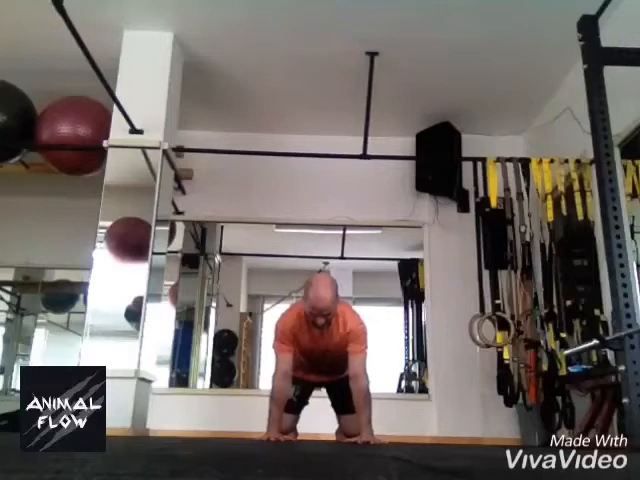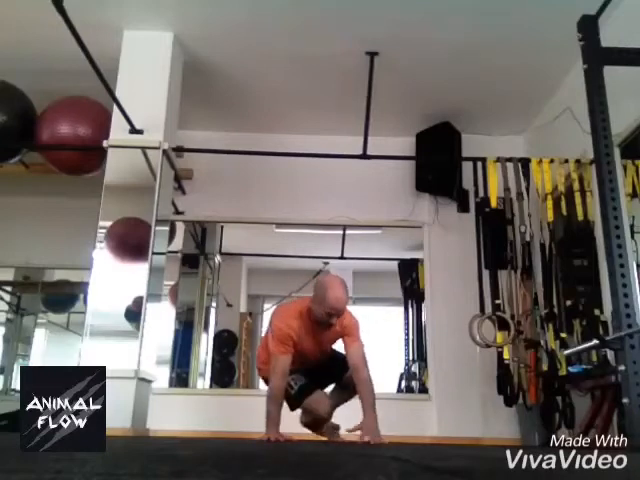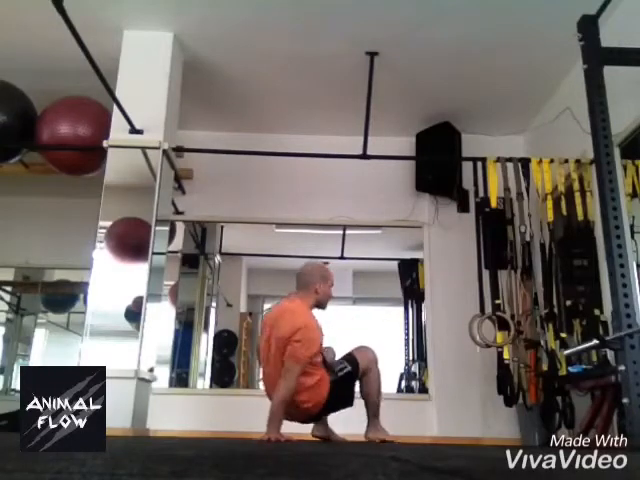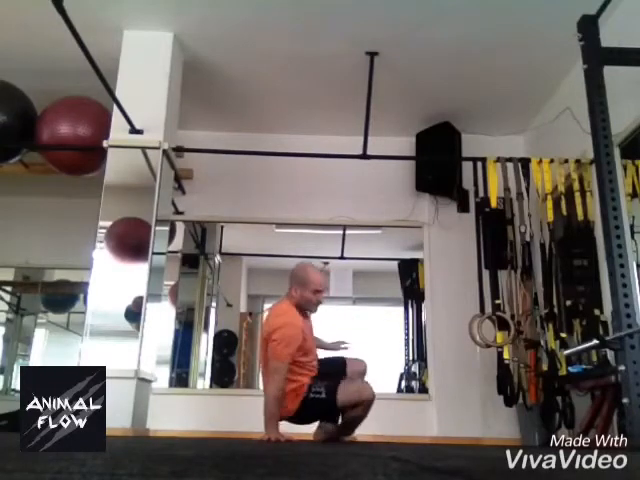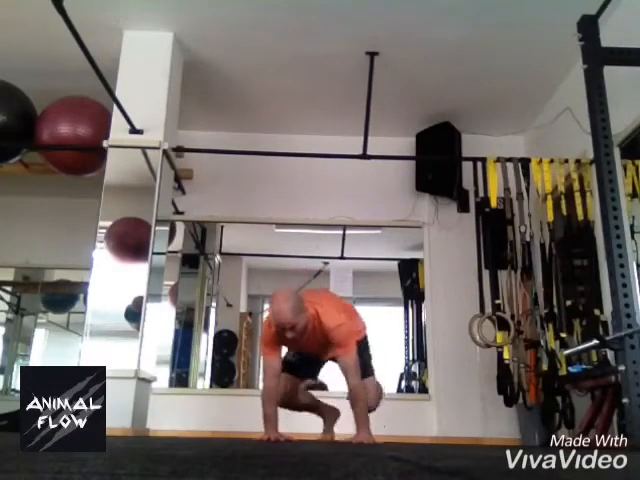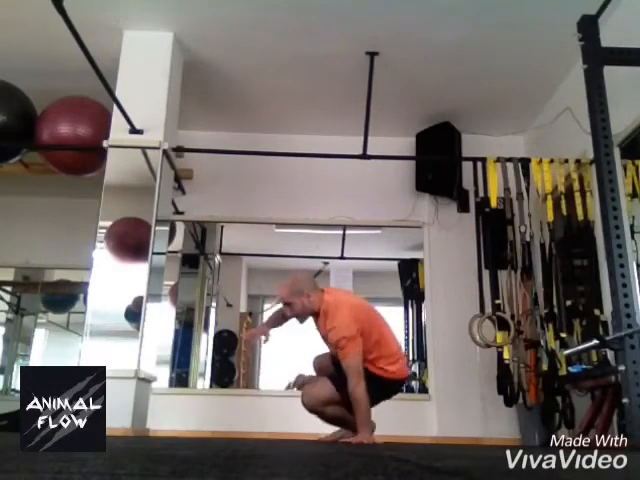
dt=0.7s
person 1, frame 1
left shoulder: (353, 324)
right shoulder: (288, 322)
left elbow: (358, 377)
right elbow: (282, 375)
left wrist: (366, 431)
right wrist: (272, 428)
left hip: (340, 374)
right hip: (300, 373)
left knee: (354, 432)
right knee: (283, 430)
left ankle: (342, 433)
right ankle: (291, 433)
person 1, frame 2
left shoulder: (346, 320)
right shoulder: (287, 321)
left elbow: (359, 369)
right elbow: (279, 377)
left wrist: (370, 419)
right wrist: (272, 429)
right hip: (282, 366)
right knee: (322, 409)
left ankle: (317, 417)
right ankle: (310, 420)
person 1, frame 3
left shoulder: (277, 310)
right shoulder: (306, 324)
right elbow: (288, 379)
right wrist: (272, 430)
left hip: (291, 400)
right hip: (308, 402)
left knee: (328, 354)
right knee: (366, 356)
left ankle: (321, 426)
right ankle: (373, 427)
person 1, frame 4
left shoulder: (300, 305)
right shoulder: (288, 323)
right elbow: (273, 379)
left wrist: (324, 345)
right wrist: (271, 429)
right hip: (296, 398)
left knee: (358, 367)
right knee: (365, 393)
left ankle: (328, 426)
right ankle: (335, 433)
person 1, frame 5
left shoulder: (333, 320)
right shoulder: (272, 326)
left elbow: (353, 378)
right elbow: (271, 379)
left wrist: (363, 431)
right wrist: (270, 430)
left hip: (353, 337)
left knee: (369, 402)
right knee: (280, 396)
right ankle: (328, 413)
person 1, frame 6
left shoulder: (340, 322)
right shoulder: (325, 296)
left elbow: (356, 381)
right elbow: (285, 313)
left wrist: (364, 433)
right wrist: (265, 326)
left hip: (386, 375)
right hip: (374, 358)
left knee: (310, 397)
right knee: (320, 364)
left ankle: (364, 428)
right ankle: (351, 423)
